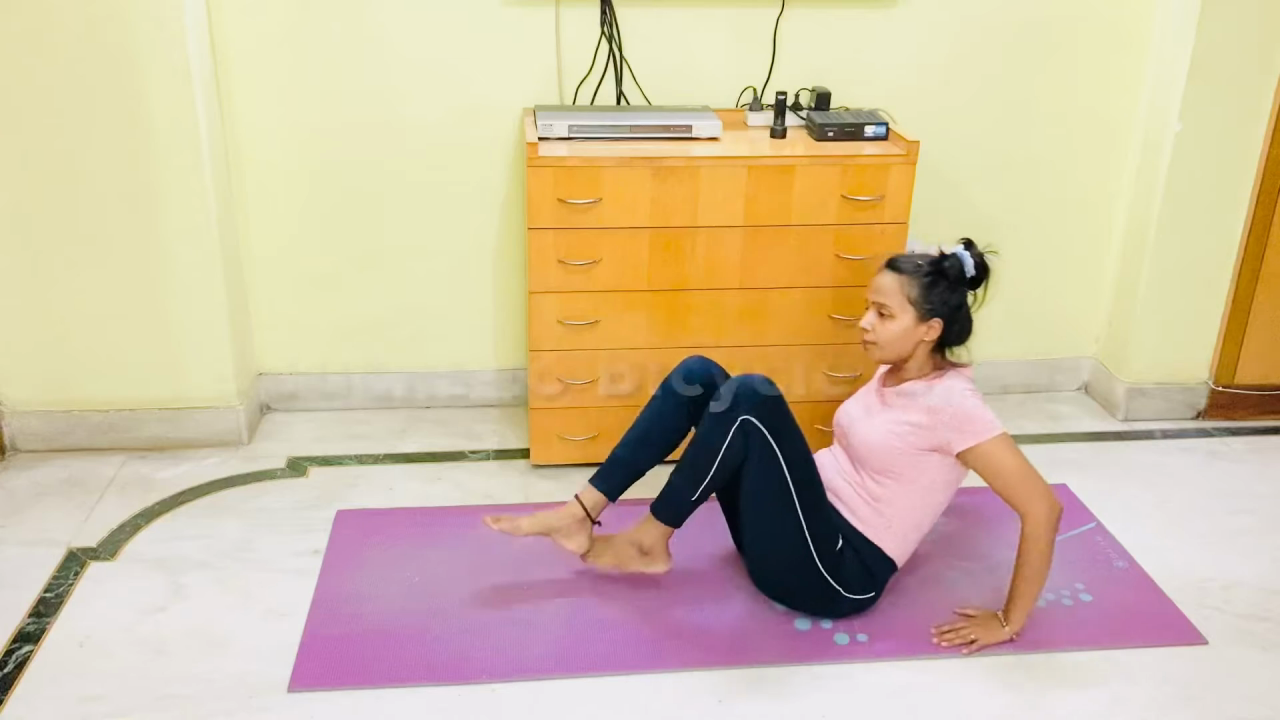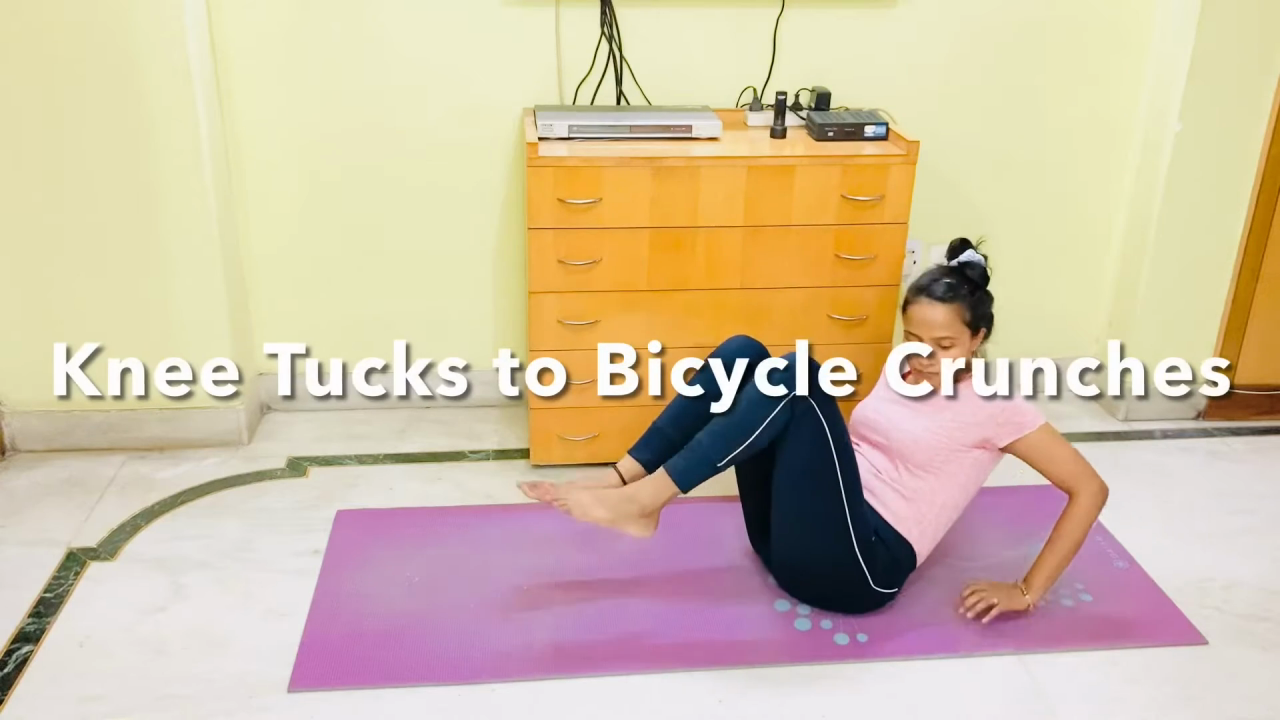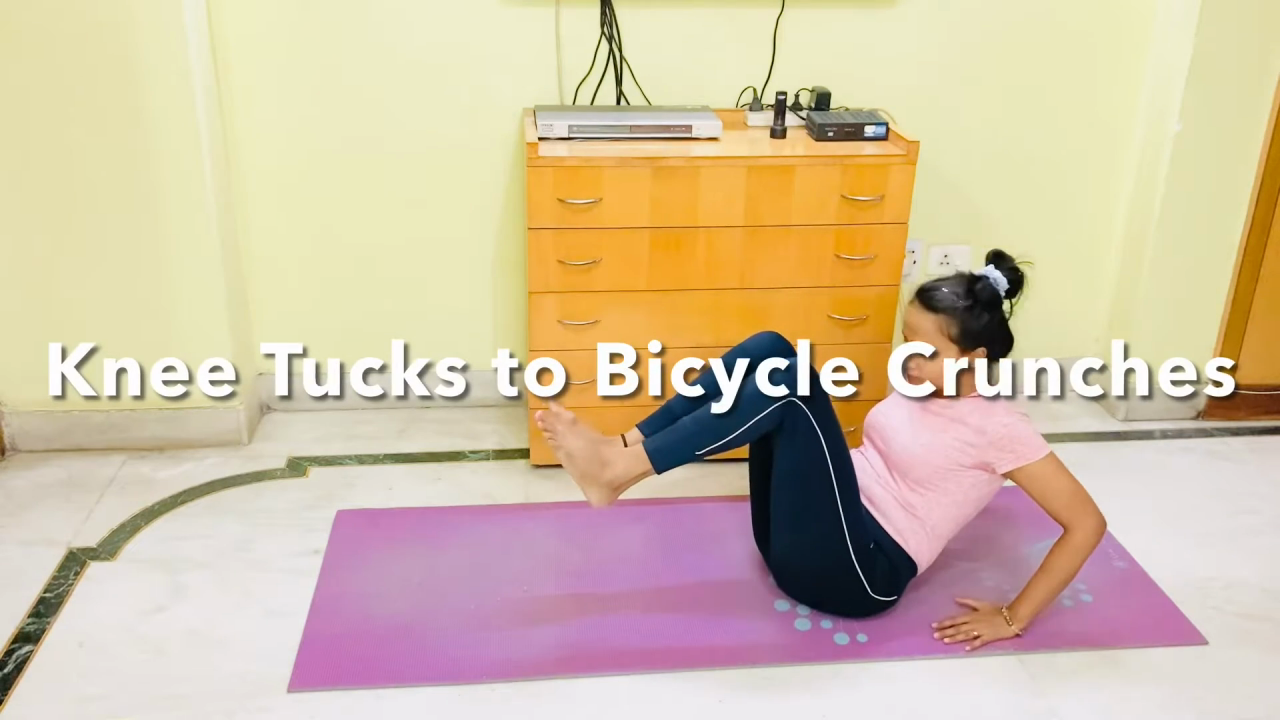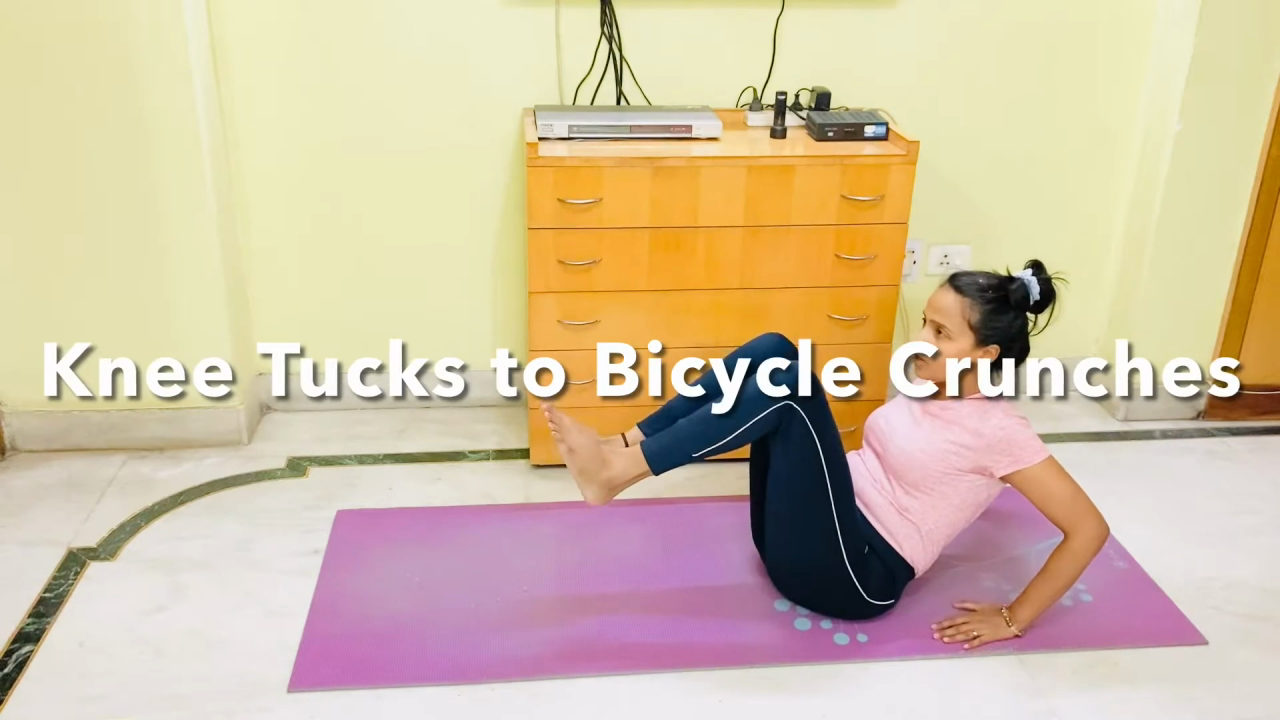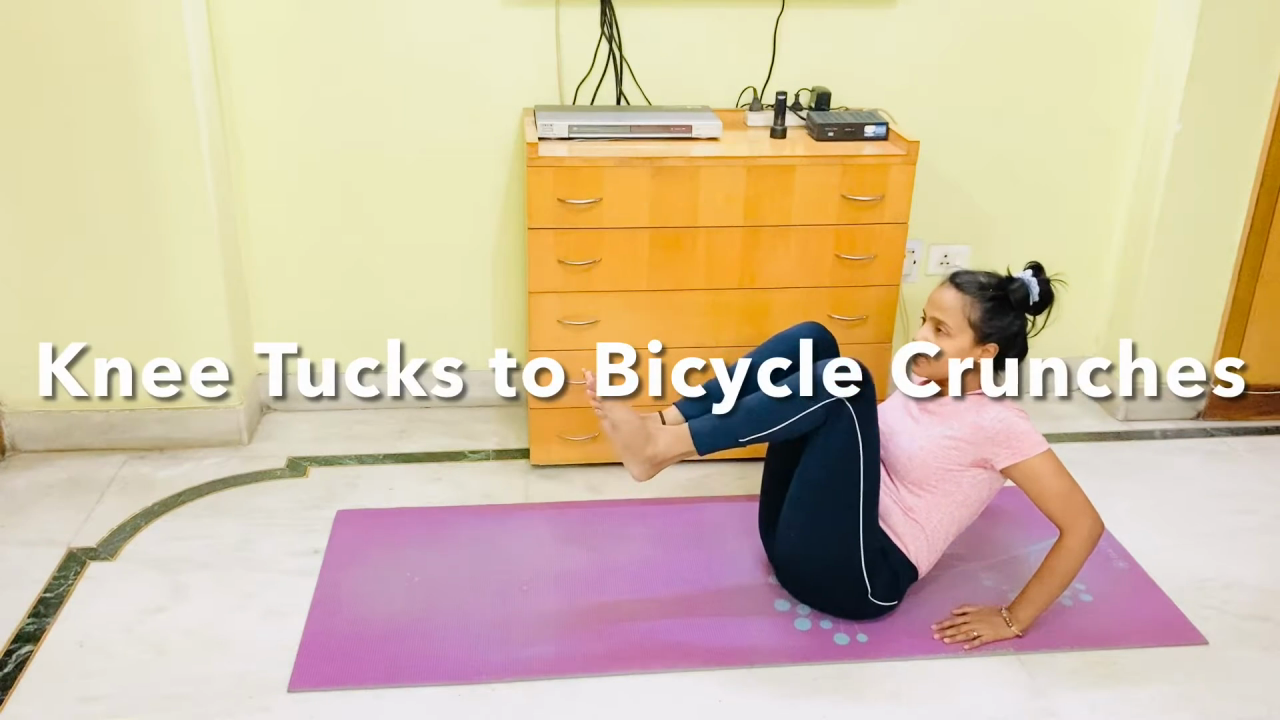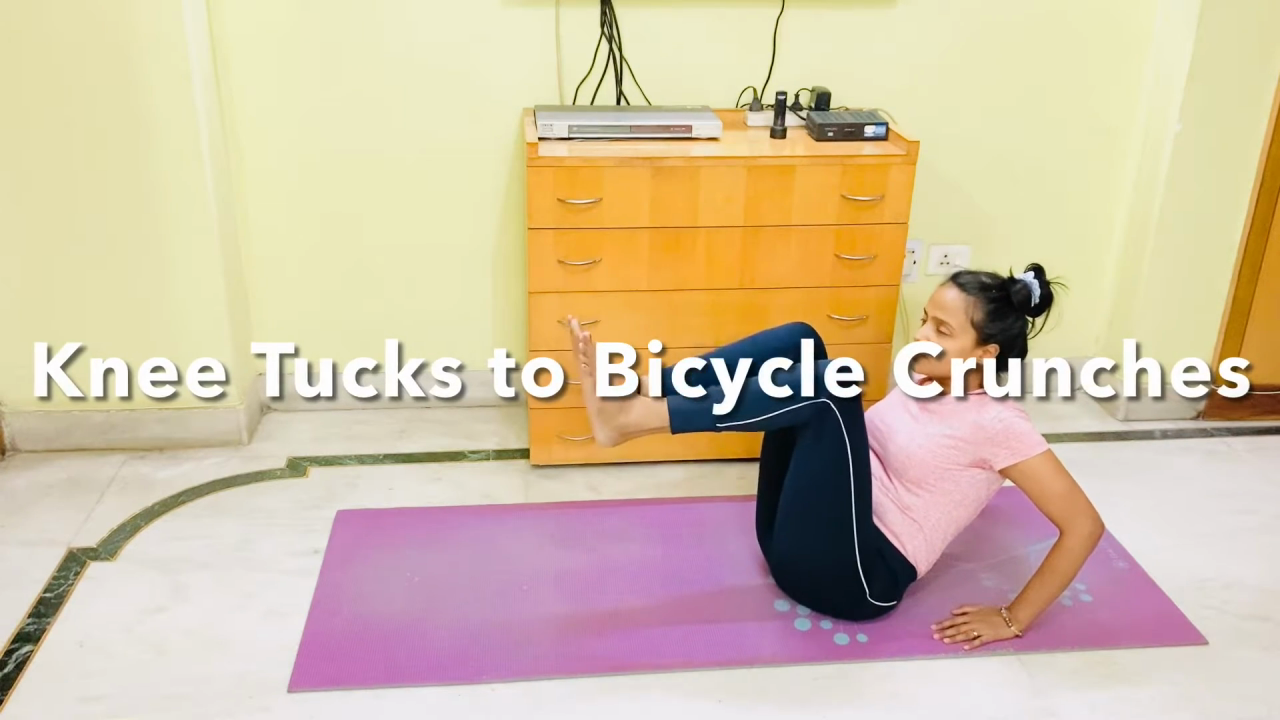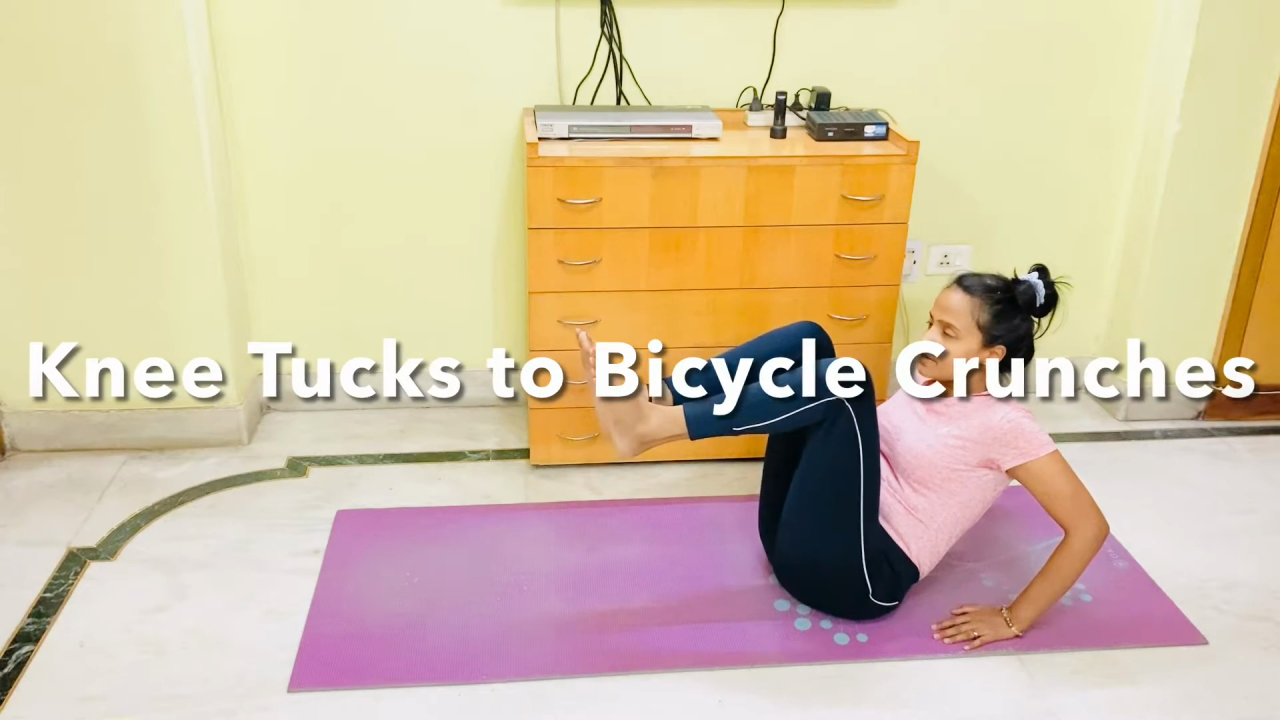
dt=0.7s
person 1, frame 1
left shoulder: (951, 404)
right shoulder: (897, 372)
left elbow: (1042, 508)
left wrist: (1008, 621)
left hip: (833, 571)
right hip: (801, 525)
left knee: (750, 395)
right knee: (698, 374)
left ankle: (650, 540)
right ankle: (583, 512)
person 1, frame 2
left shoulder: (993, 407)
right shoulder: (902, 372)
left elbow: (1089, 490)
left wrist: (1027, 591)
left hip: (855, 565)
right hip: (786, 533)
left knee: (796, 375)
right knee: (740, 353)
left ankle: (644, 502)
right ankle: (624, 477)
person 1, frame 3
left shoulder: (997, 428)
right shoulder: (926, 383)
left elbow: (1087, 524)
left wrist: (1014, 617)
left hip: (855, 570)
right hip: (805, 532)
left knee: (792, 384)
right knee: (770, 349)
left ankle: (619, 472)
right ankle: (624, 447)
person 1, frame 4
left shoulder: (997, 431)
right shoulder: (931, 386)
left elbow: (1089, 529)
left wrist: (1013, 619)
left hip: (852, 572)
right hip: (813, 525)
left knee: (789, 385)
right knee: (771, 351)
left ankle: (619, 471)
right ankle: (622, 446)
person 1, frame 5
left shoulder: (997, 426)
right shoulder: (926, 382)
left elbow: (1084, 526)
left wrist: (1013, 620)
left hip: (853, 575)
right hip: (799, 534)
left knee: (843, 380)
right knee: (811, 339)
left ankle: (663, 446)
right ankle: (666, 423)
person 1, frame 6
left shoulder: (997, 426)
right shoulder: (923, 380)
left elbow: (1084, 527)
left wrist: (1013, 620)
left hip: (855, 574)
right hip: (795, 534)
left knee: (825, 383)
right knee: (798, 341)
left ankle: (633, 419)
right ankle: (641, 394)
person 1, frame 7
left shoulder: (1004, 428)
right shoulder: (926, 381)
left elbow: (1088, 528)
left wrist: (1012, 621)
left hip: (854, 574)
right hip: (798, 535)
right knee: (807, 339)
left ankle: (651, 427)
right ankle: (655, 403)
